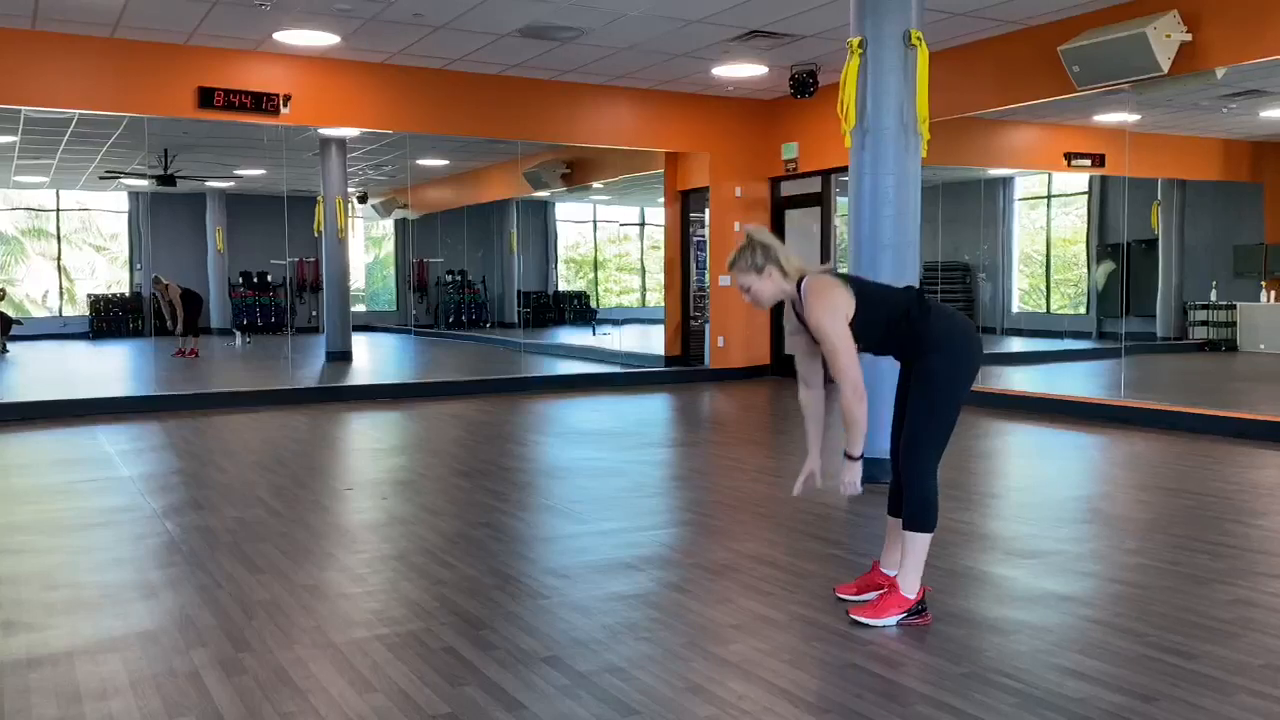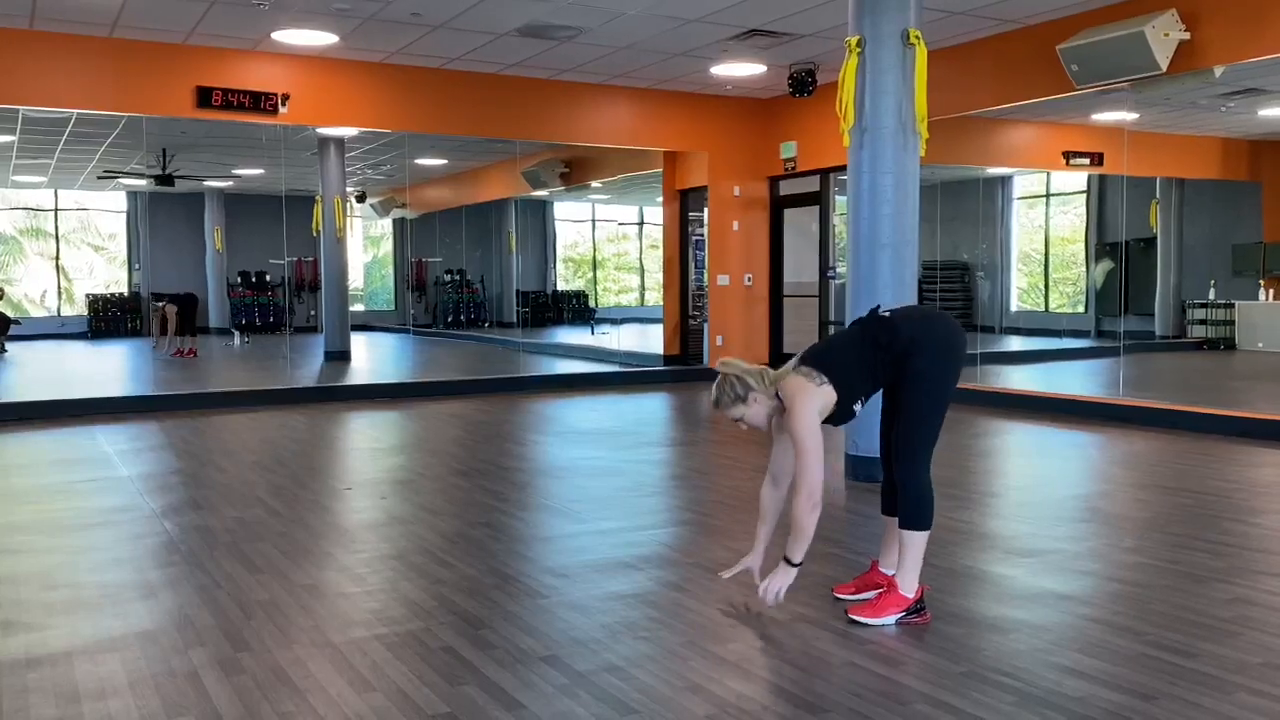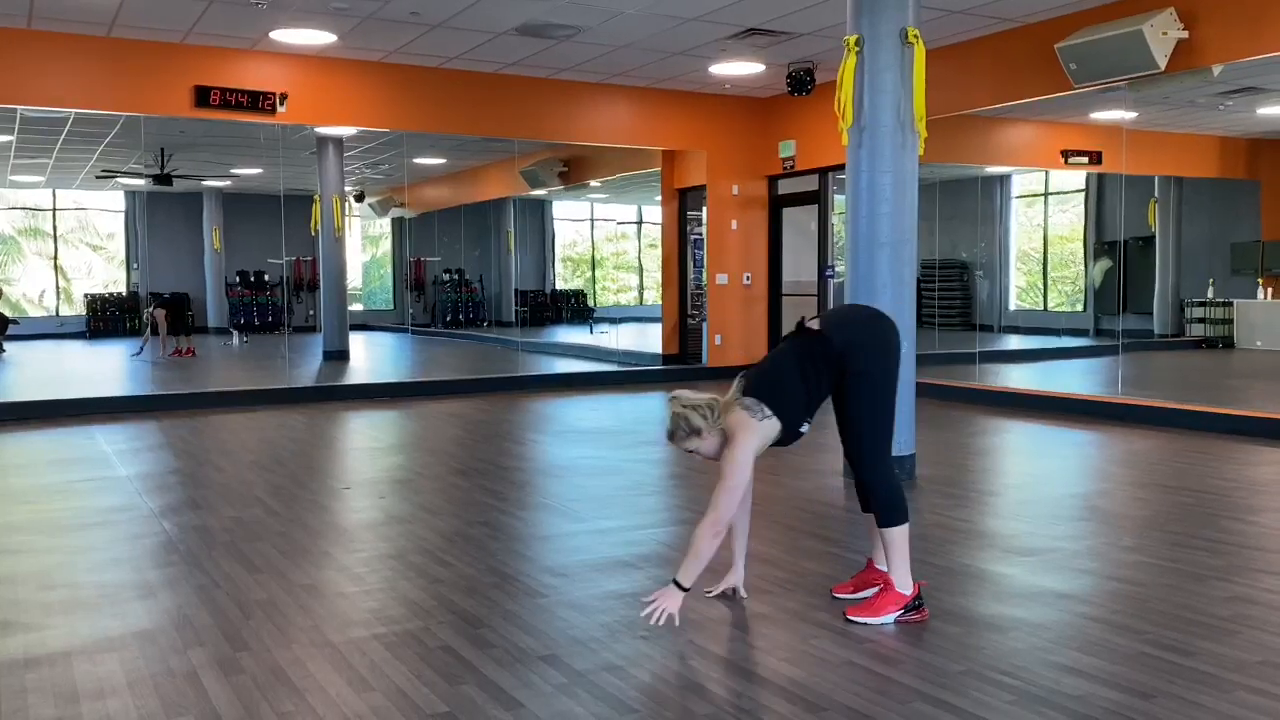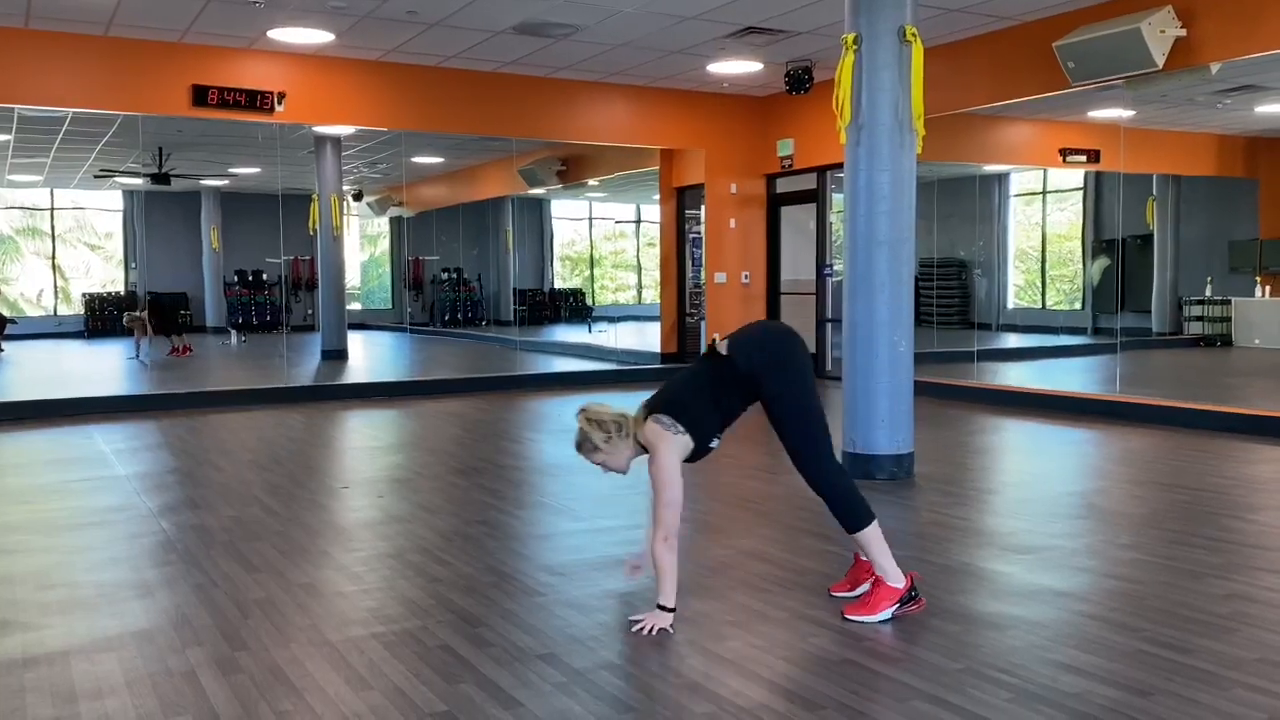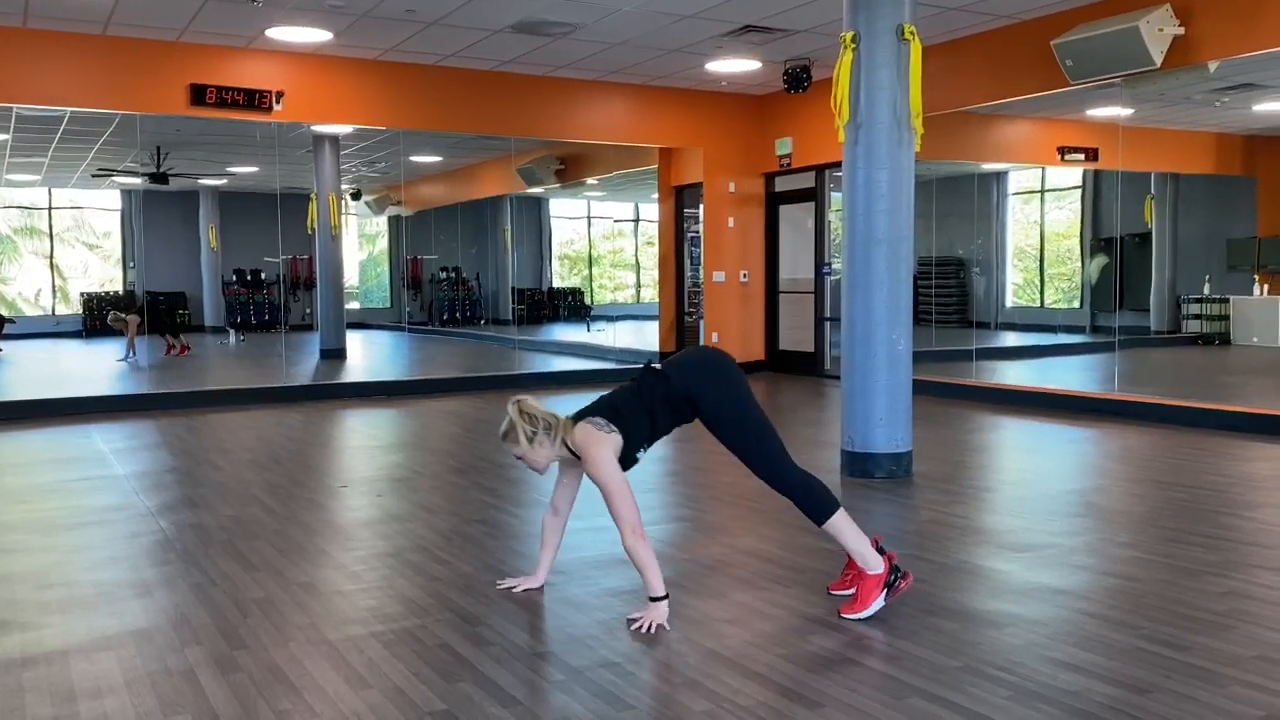
dt=0.4s
person 1, frame 1
left shoulder: (819, 302)
right shoulder: (796, 307)
left elbow: (853, 391)
right elbow: (810, 385)
left wrist: (853, 457)
right wrist: (813, 454)
left hip: (948, 346)
right hip: (922, 352)
left knee: (917, 461)
right knee: (903, 458)
left ankle: (909, 595)
right ankle: (888, 573)
person 1, frame 2
left shoulder: (800, 404)
right shoulder: (781, 400)
left elbow: (809, 498)
right elbow: (774, 483)
left wrist: (790, 565)
right wrist: (757, 553)
left hip: (933, 342)
right hip: (907, 347)
left knee: (909, 466)
right knee: (893, 463)
left ankle: (906, 593)
right ankle: (886, 573)
person 1, frame 3
left shoulder: (743, 433)
right shoulder: (728, 416)
left elbow: (714, 523)
right elbow: (738, 498)
left wrist: (677, 588)
right wrist: (737, 569)
left hip: (864, 339)
right hip: (839, 340)
left knee: (873, 463)
right knee: (861, 463)
left ankle: (904, 592)
right ankle: (880, 568)
person 1, frame 4
left shoulder: (660, 443)
right shoulder: (644, 430)
left elbow: (666, 534)
right elbow: (670, 494)
left wrist: (666, 608)
right wrist: (653, 551)
left hip: (770, 356)
right hip: (758, 351)
left knee: (819, 469)
right knee: (818, 465)
left ankle: (895, 584)
right ankle: (868, 562)
person 1, frame 5
left shoulder: (590, 446)
right shoulder: (570, 441)
left elbow: (633, 529)
right elbow: (557, 511)
left wrist: (659, 600)
right wrist: (540, 574)
left hip: (704, 380)
right hip: (690, 383)
left knee: (780, 471)
right knee: (777, 472)
left ankle: (877, 568)
right ankle: (864, 552)
